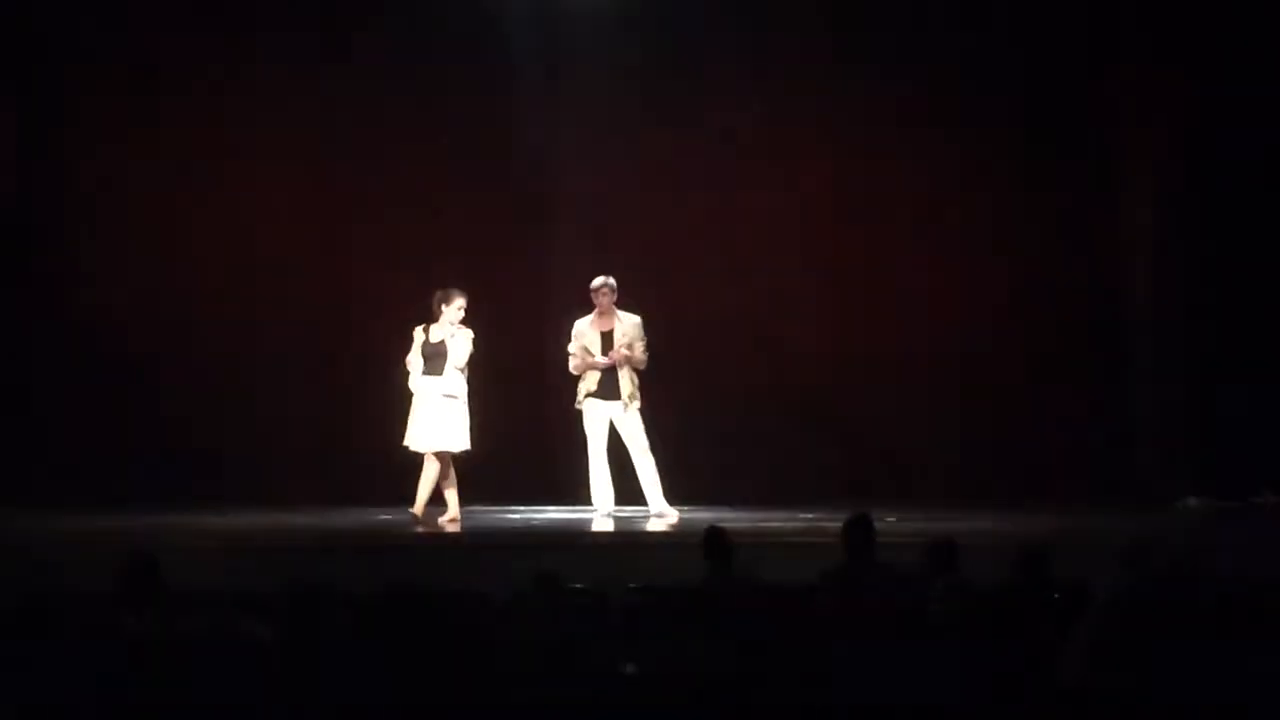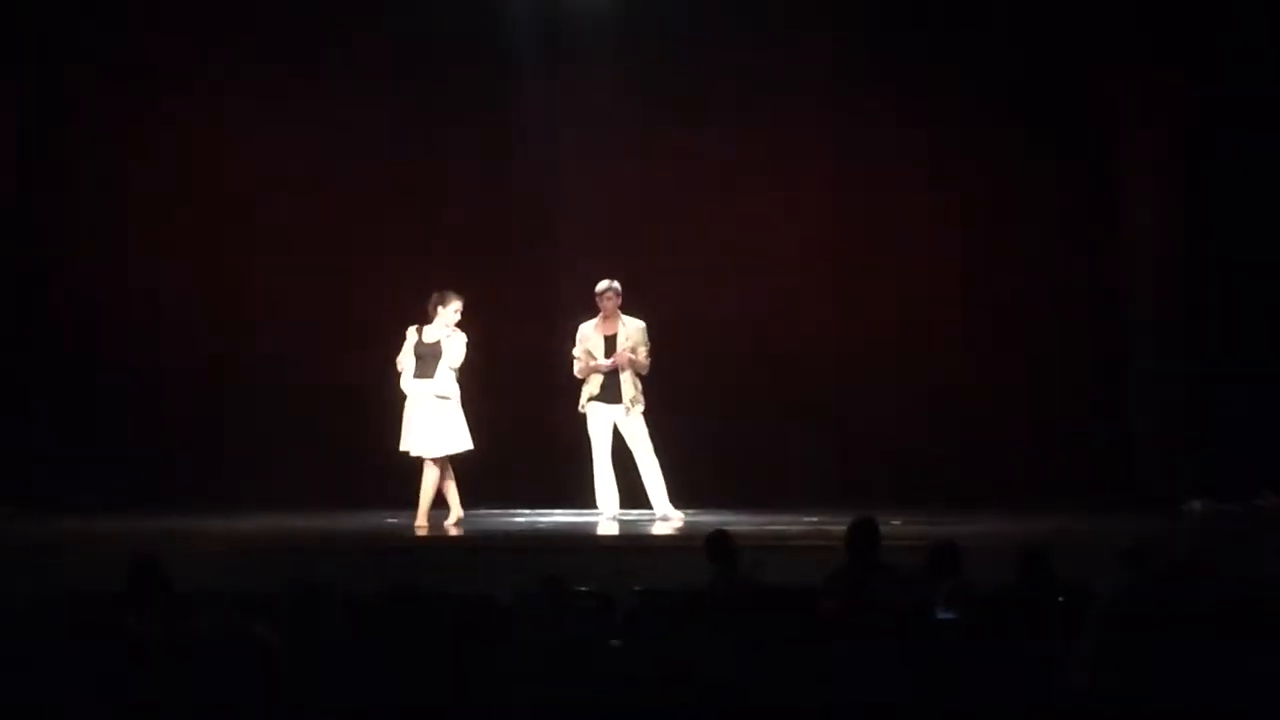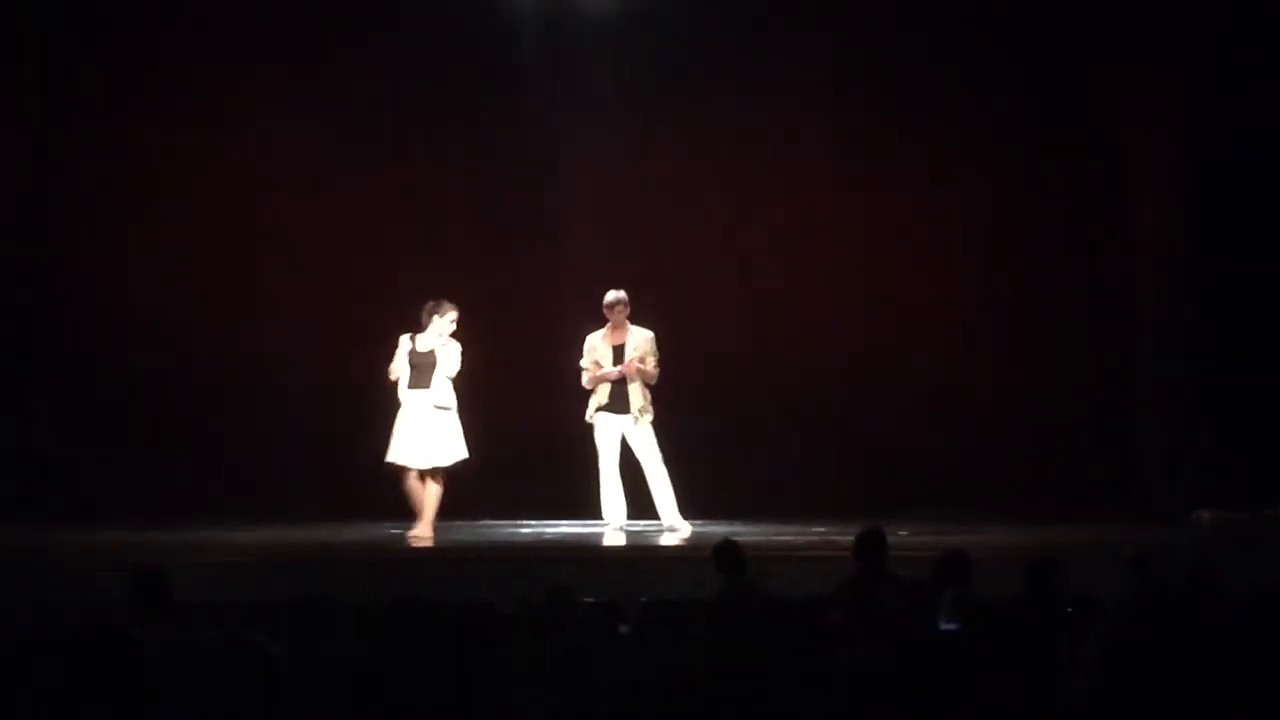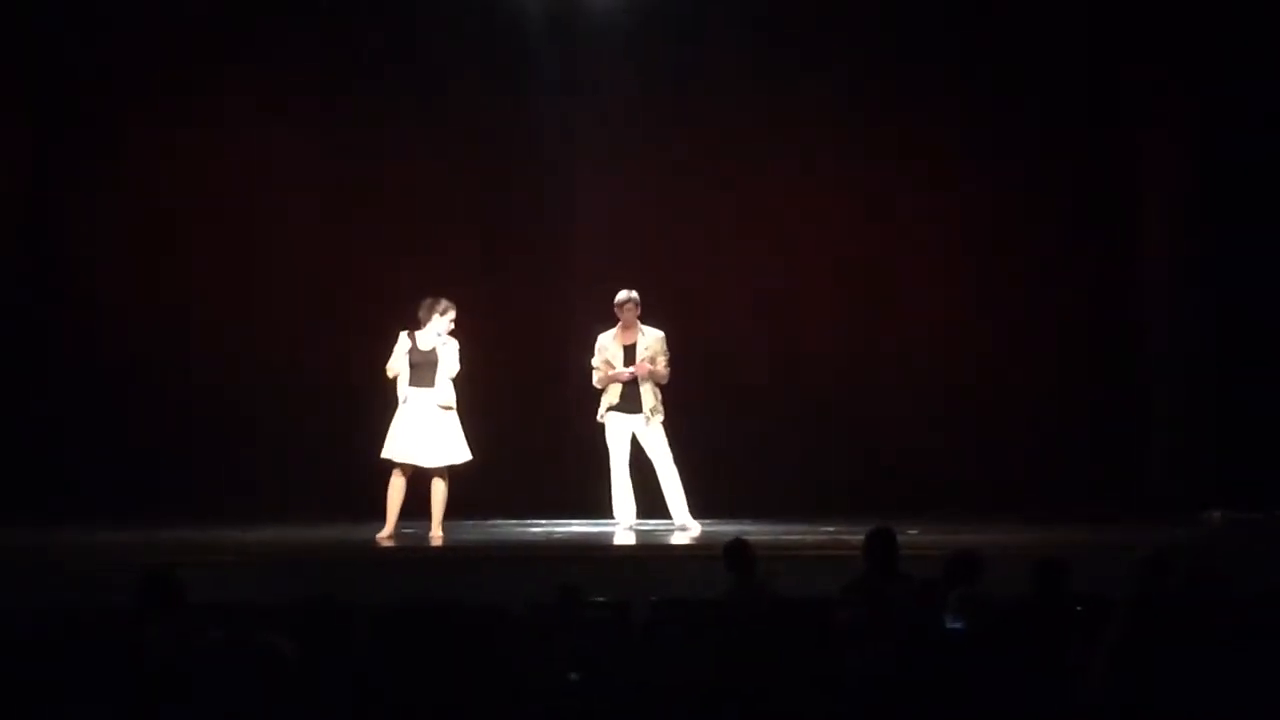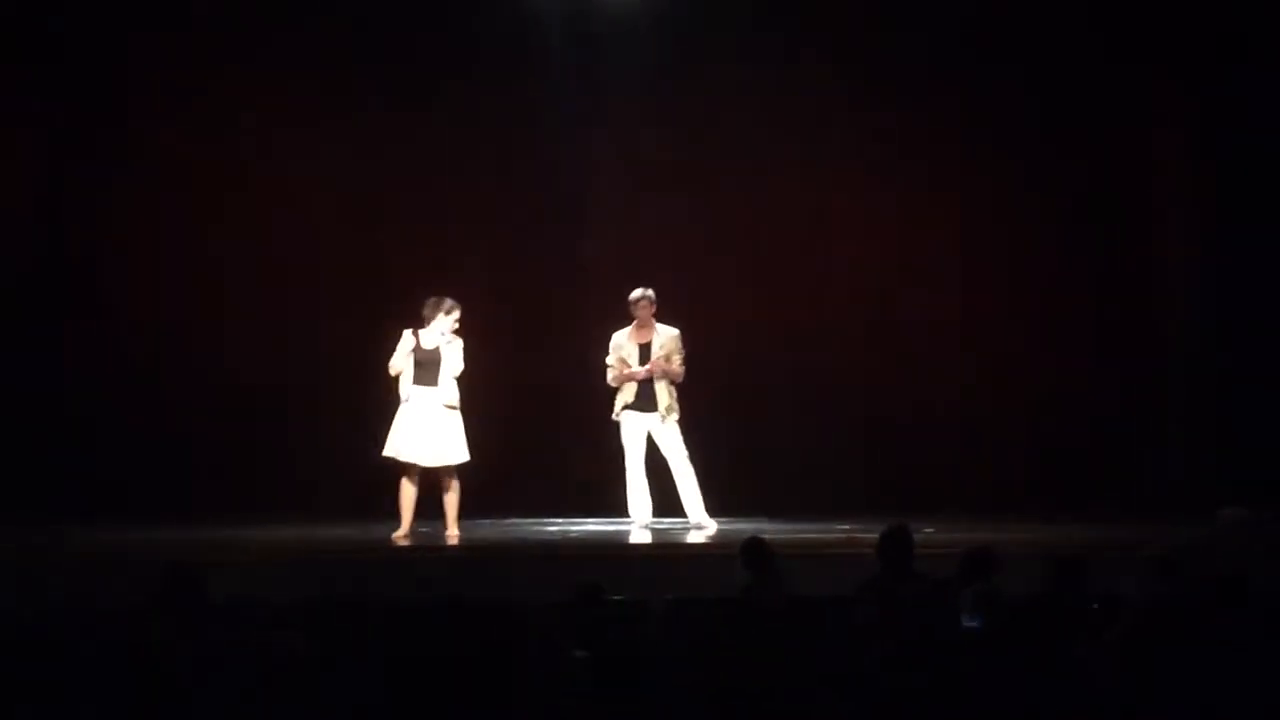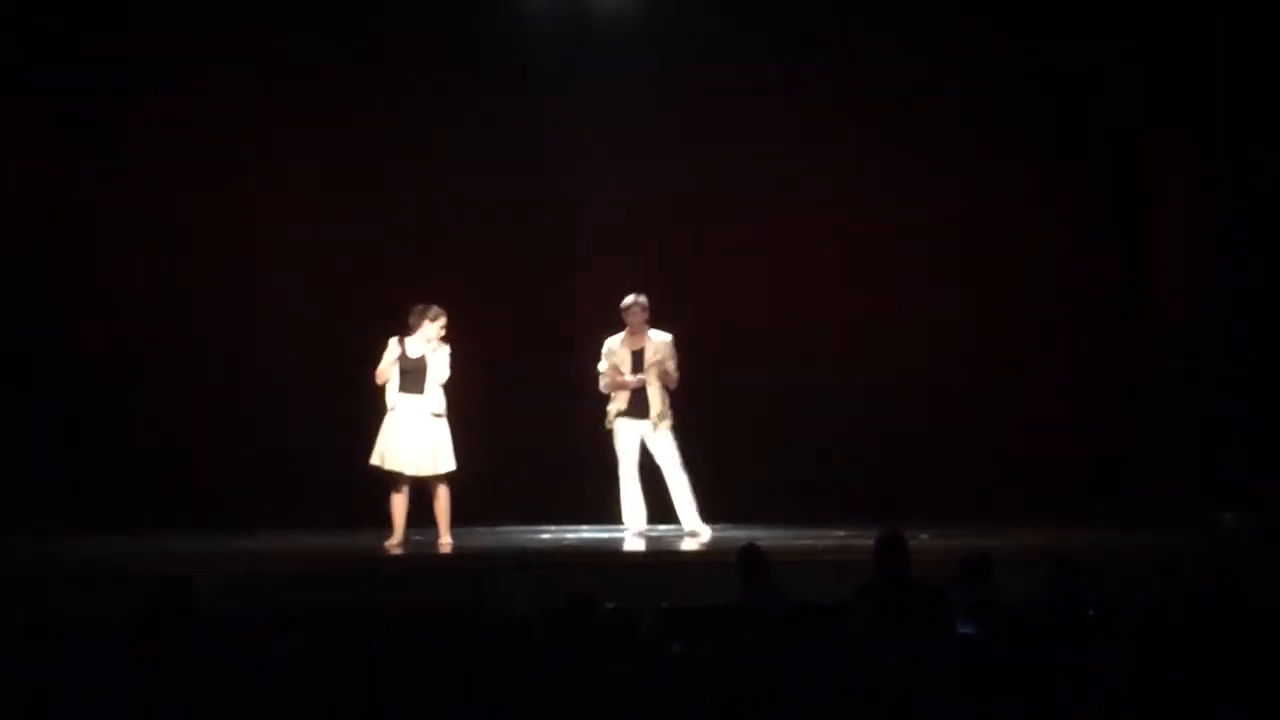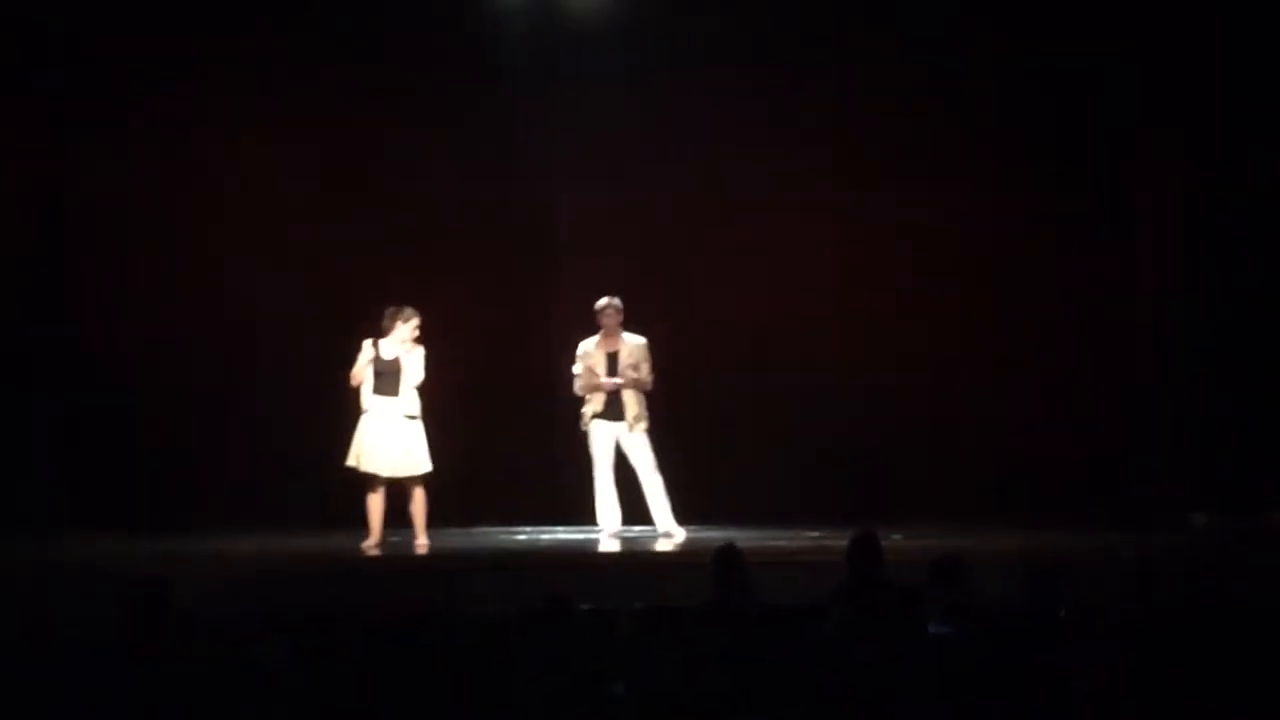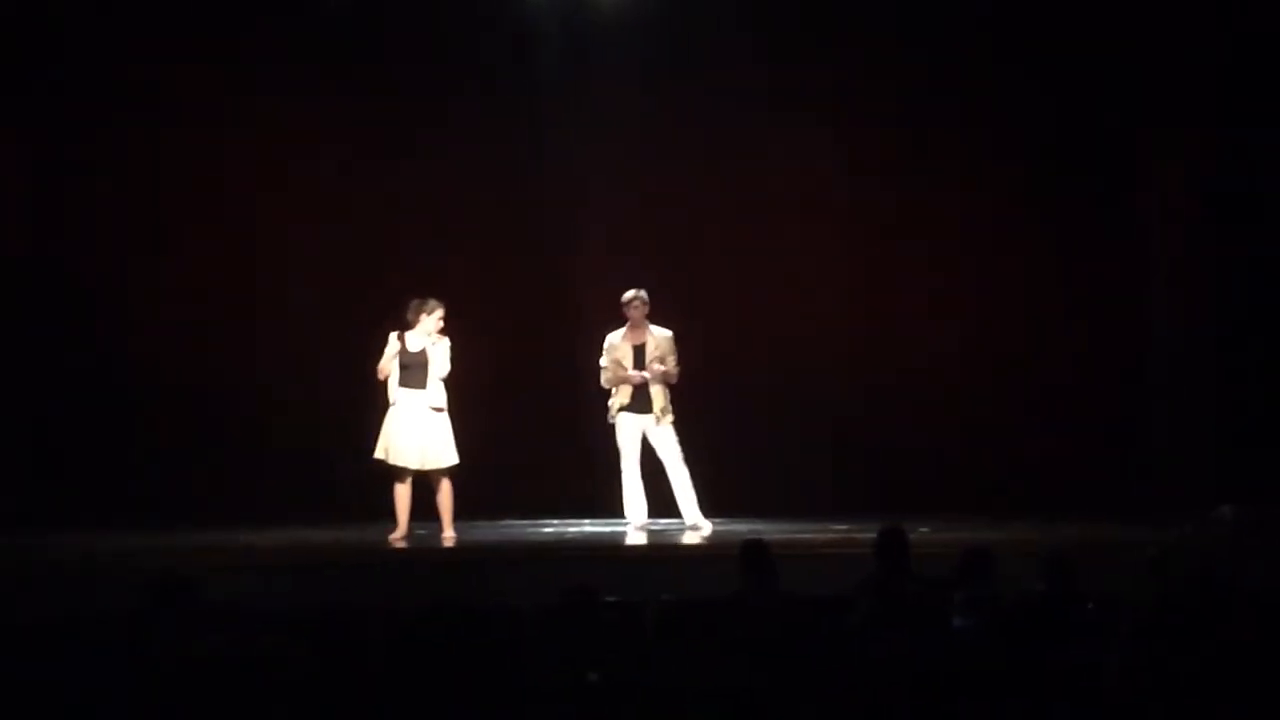
dt=0.3s
person 1, frame 1
left shoulder: (632, 323)
right shoulder: (581, 326)
left elbow: (642, 361)
right elbow: (573, 366)
left wrist: (628, 356)
right wrist: (592, 362)
left hip: (624, 397)
right hip: (594, 397)
left knee: (641, 449)
right knee: (597, 452)
left ankle: (658, 504)
right ankle: (603, 506)
person 1, frame 2
left shoulder: (636, 327)
right shoulder: (586, 330)
left elbow: (645, 367)
right elbow: (578, 370)
left wrist: (630, 360)
right wrist: (594, 366)
left hip: (627, 402)
right hip: (597, 401)
left knee: (645, 452)
right knee: (601, 456)
left ankle: (663, 507)
right ankle: (609, 510)
person 1, frame 3
left shoulder: (644, 337)
right shoulder: (593, 340)
left elbow: (653, 376)
right elbow: (586, 381)
left wrist: (639, 369)
right wrist: (603, 374)
left hip: (635, 411)
right hip: (605, 411)
left knee: (654, 463)
right knee: (608, 466)
left ankle: (672, 518)
right ankle: (615, 520)
person 1, frame 4
left shoulder: (655, 337)
right shoulder: (605, 340)
left elbow: (664, 376)
right elbow: (597, 380)
left wrist: (650, 370)
right wrist: (614, 374)
left hip: (646, 411)
right hip: (616, 411)
left knee: (665, 461)
right knee: (619, 465)
left ankle: (682, 517)
right ankle: (625, 519)
person 1, frame 5
left shoulder: (670, 335)
right shoulder: (619, 338)
left elbow: (679, 375)
right elbow: (612, 378)
left wrist: (665, 369)
right wrist: (631, 373)
left hip: (661, 409)
right hip: (632, 409)
left knee: (680, 460)
right knee: (634, 464)
left ankle: (698, 516)
right ankle: (640, 517)
person 1, frame 6
left shoulder: (663, 341)
right shoulder: (612, 345)
left elbow: (673, 381)
right elbow: (604, 384)
left wrist: (663, 370)
right wrist: (623, 381)
left hip: (654, 416)
right hip: (625, 417)
left knee: (673, 468)
right knee: (628, 471)
left ankle: (692, 523)
right ankle: (635, 524)
person 1, frame 7
left shoulder: (637, 344)
right shoulder: (586, 347)
left elbow: (648, 383)
right elbow: (579, 386)
left wrist: (635, 380)
right wrist: (598, 384)
left hip: (630, 418)
right hip: (600, 418)
left knee: (648, 470)
right knee: (603, 472)
left ankle: (666, 524)
right ankle: (610, 526)
person 1, frame 8
left shoulder: (664, 337)
right shoulder: (613, 340)
left elbow: (674, 377)
right elbow: (605, 379)
left wrist: (663, 371)
right wrist: (626, 376)
left hip: (657, 411)
right hip: (626, 411)
left knee: (675, 462)
right knee: (629, 465)
left ankle: (694, 517)
right ankle: (637, 519)
person 2, frame 1
left shoulder: (462, 334)
right shoulder: (423, 331)
left elbow: (459, 362)
right elbow: (411, 365)
left wrist: (449, 336)
right wrist: (417, 343)
left hip: (448, 397)
right hip: (425, 395)
left knee: (434, 454)
right knee: (442, 457)
left ankle: (419, 507)
right ankle: (453, 508)
person 2, frame 2
left shoulder: (457, 337)
right shoulder: (415, 332)
left elbow: (454, 362)
right elbow: (401, 366)
left wrist: (445, 337)
right wrist: (410, 342)
left hip: (440, 399)
right hip: (416, 398)
left knee: (433, 458)
right knee: (438, 459)
left ankle: (422, 516)
right ankle: (455, 508)
person 2, frame 3
left shoulder: (451, 346)
right shoulder: (409, 340)
left elbow: (450, 371)
right elbow: (393, 374)
left wrist: (439, 345)
right wrist: (403, 351)
left hip: (437, 409)
right hip: (412, 408)
left knee: (433, 470)
right knee: (410, 472)
left ankle: (427, 525)
right ankle: (421, 518)
person 2, frame 4
left shoulder: (450, 344)
right shoulder: (408, 338)
left elbow: (451, 372)
right elbow: (391, 371)
left wrist: (440, 344)
right wrist: (405, 348)
left hip: (439, 408)
right hip: (412, 406)
left knee: (439, 470)
right knee: (401, 467)
left ankle: (436, 527)
right ankle: (389, 526)
person 2, frame 5
left shoulder: (454, 342)
right shoulder: (411, 336)
left elbow: (455, 370)
right elbow: (393, 369)
left wrist: (444, 343)
right wrist: (407, 347)
left hip: (442, 406)
right hip: (415, 405)
left knee: (447, 469)
right knee: (410, 468)
left ankle: (452, 526)
right ankle: (405, 526)
person 2, frame 6
left shoulder: (440, 349)
right shoulder: (397, 344)
left elbow: (441, 378)
right elbow: (380, 378)
left wrist: (430, 351)
right wrist: (391, 356)
left hip: (429, 414)
right hip: (401, 414)
left knee: (437, 478)
right knee: (400, 477)
left ankle: (445, 534)
right ankle: (397, 535)
person 2, frame 7
left shoulder: (415, 351)
right shoulder: (371, 346)
left elbow: (415, 380)
right elbow: (355, 380)
left wrist: (404, 353)
right wrist: (364, 359)
left hip: (403, 416)
right hip: (376, 416)
left knee: (413, 479)
right knee: (375, 479)
left ankle: (421, 536)
right ankle: (374, 535)
person 2, frame 8
left shoulder: (441, 343)
right shoulder: (397, 339)
left elbow: (441, 373)
right elbow: (382, 374)
left wrist: (430, 345)
right wrist: (391, 352)
left hip: (430, 408)
right hip: (403, 408)
left knee: (439, 472)
right knee: (402, 470)
left ankle: (448, 528)
right ankle: (401, 528)
